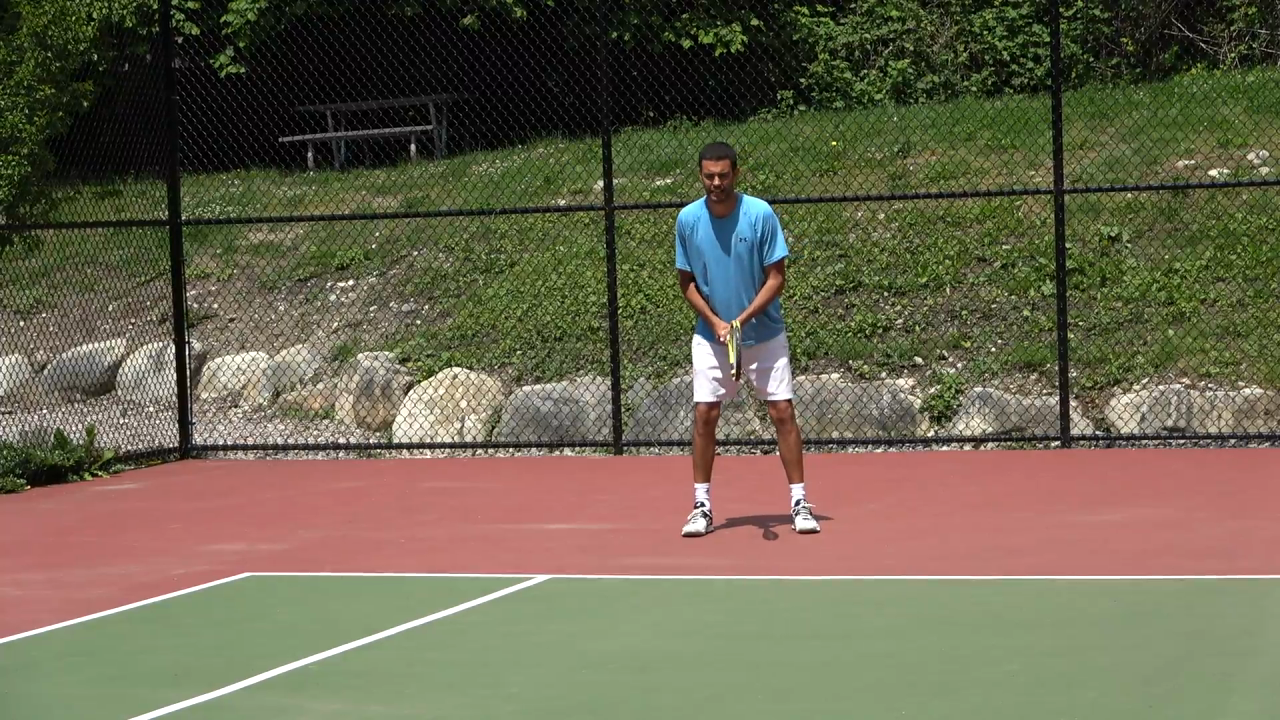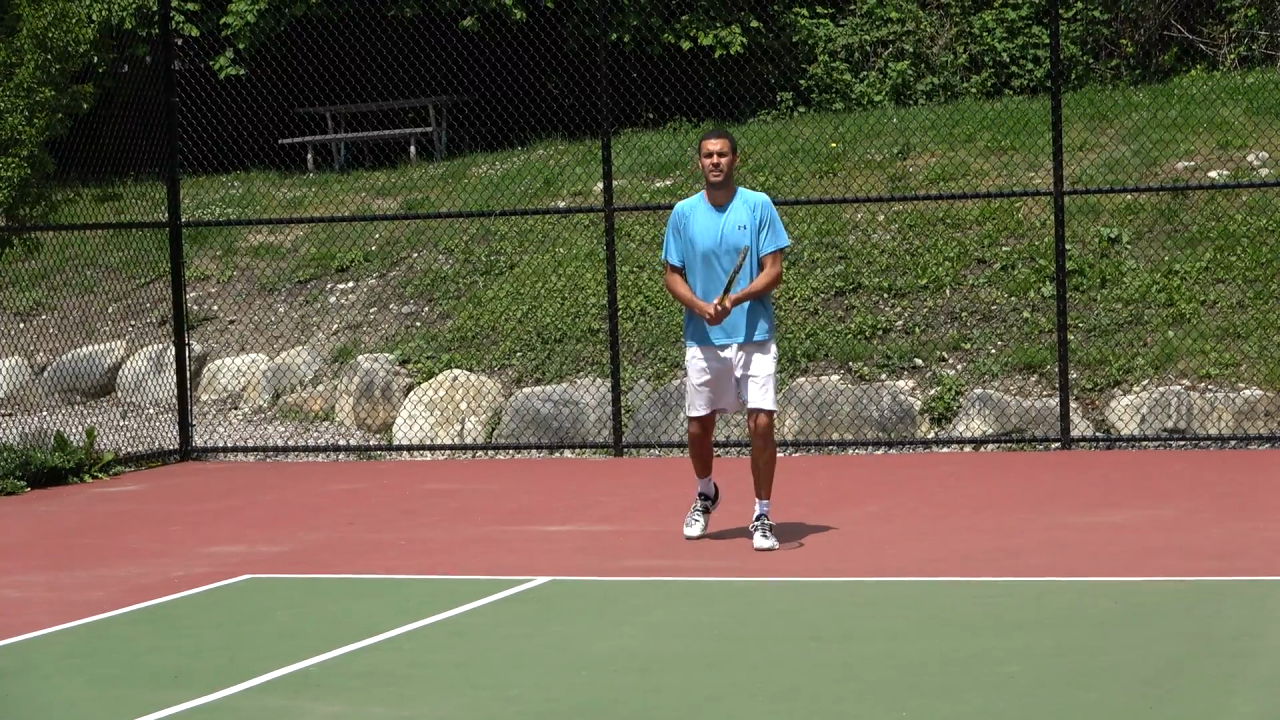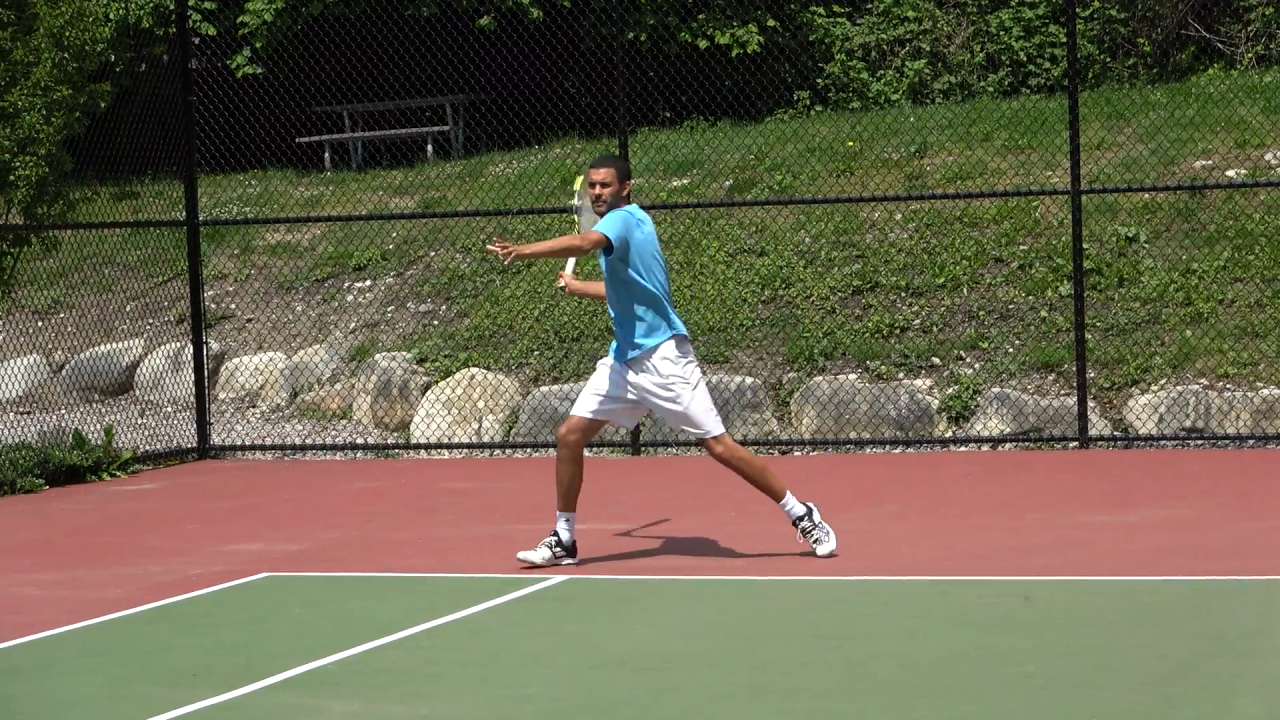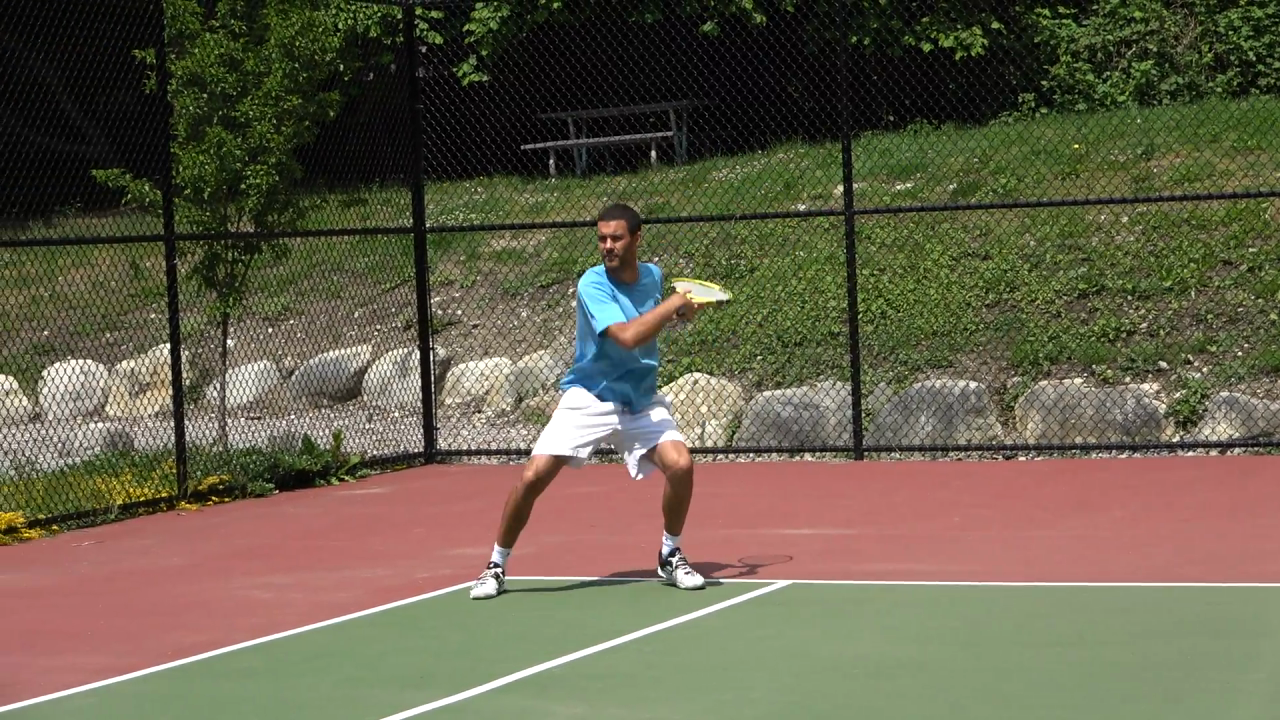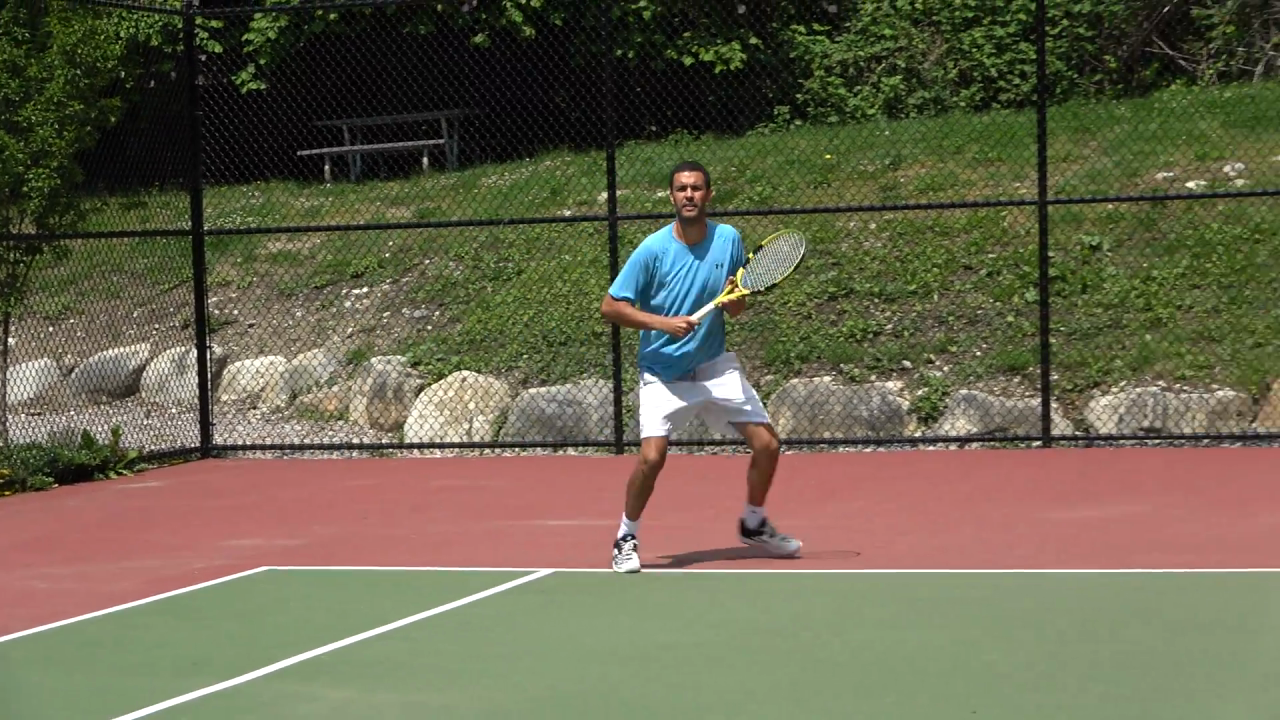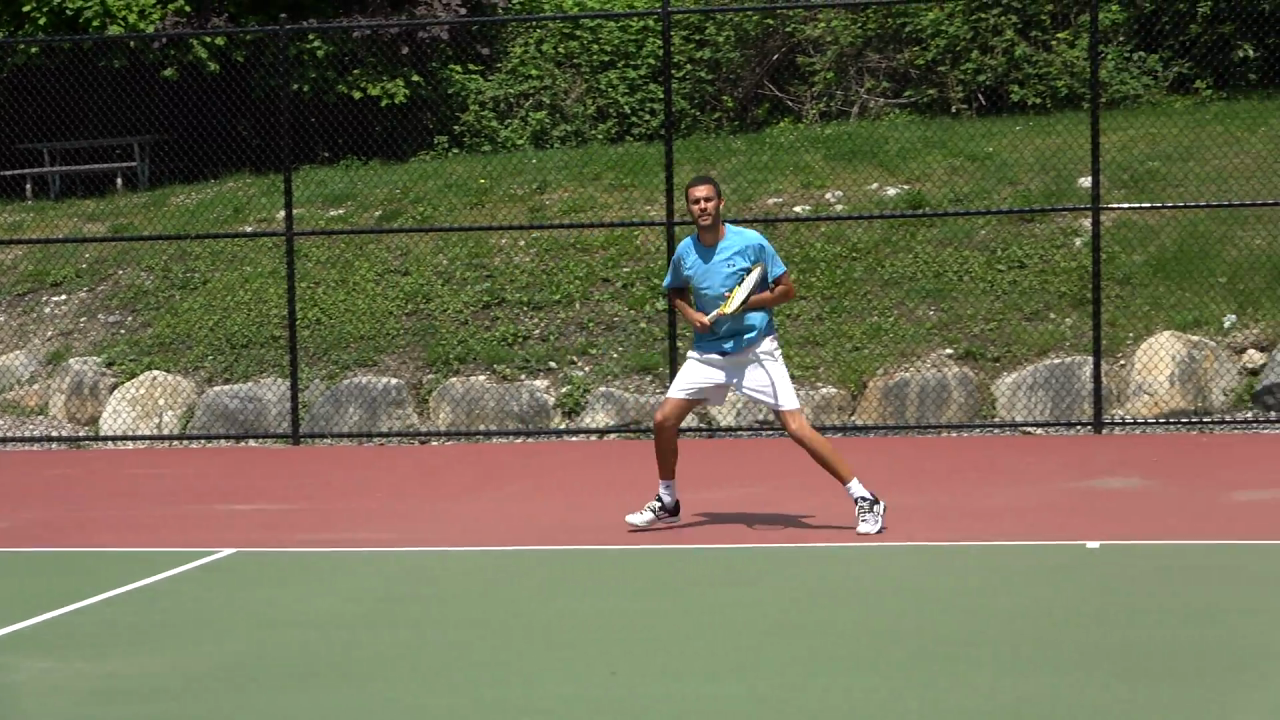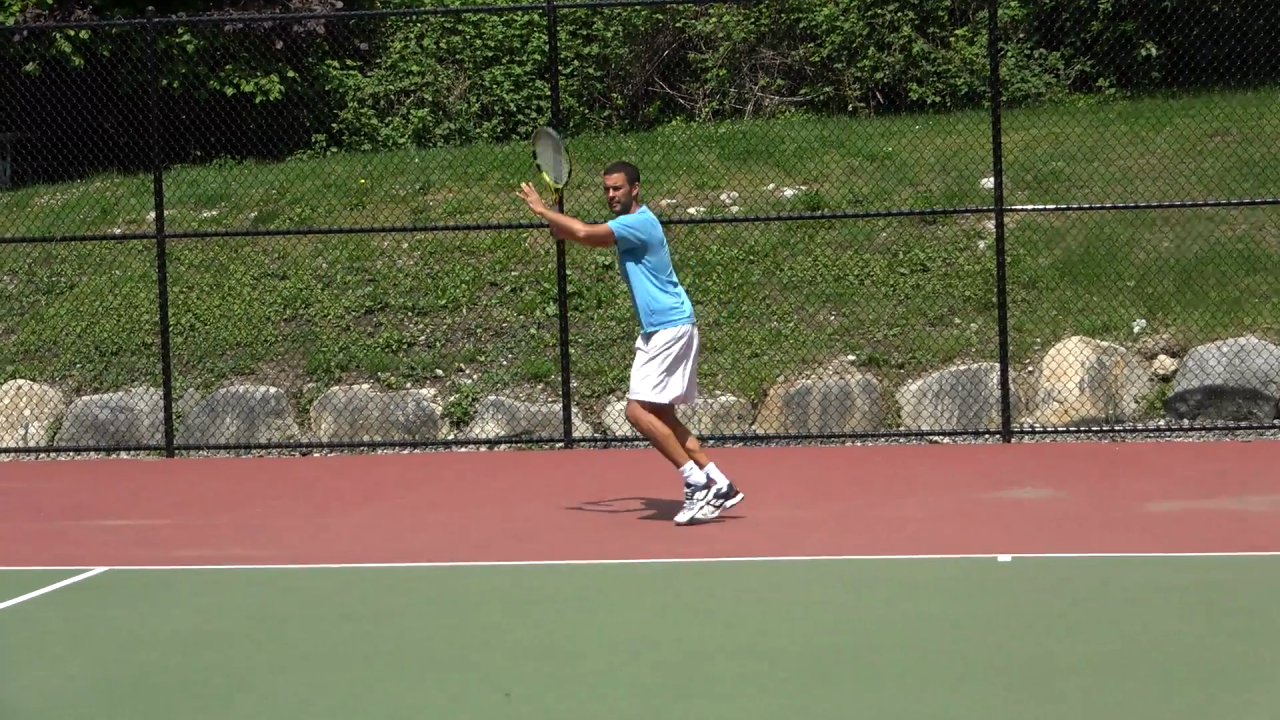
dt=0.7s
person 1, frame 1
left shoulder: (760, 214)
right shoulder: (687, 220)
left elbow: (776, 277)
right elbow: (686, 281)
left wrist: (743, 319)
right wrist: (715, 322)
left hip: (764, 333)
right hip: (710, 335)
left knee: (782, 412)
right knee: (704, 416)
left ankle: (799, 501)
right ankle: (702, 505)
person 1, frame 2
left shoulder: (760, 205)
right shoulder: (683, 213)
left elbow: (774, 270)
right elbow: (672, 275)
left wrist: (737, 299)
right wrist: (702, 307)
left hip: (754, 336)
right hip: (703, 339)
left knee: (761, 423)
right knee: (699, 428)
left ankle: (762, 516)
right ankle: (706, 493)
person 1, frame 3
left shoulder: (629, 217)
right shoulder: (612, 224)
left elbow: (587, 241)
left wrist: (523, 250)
right wrist: (576, 283)
left hip: (662, 354)
right hip: (623, 356)
left knee: (720, 447)
right knee: (569, 436)
left ankle: (801, 515)
right ankle: (564, 539)
person 1, frame 4
left shoulder: (651, 275)
right shoulder: (591, 285)
right elbow: (628, 337)
left wrist: (679, 311)
right wrist: (671, 304)
left hip: (642, 399)
right hip: (589, 397)
left knee: (681, 464)
right knee: (533, 476)
left ankle: (670, 553)
right ankle: (496, 565)
person 1, frame 5
left shoulder: (729, 238)
right shoulder: (652, 250)
left elbow: (736, 307)
right elbow: (610, 307)
left wrist: (733, 300)
right wrist: (663, 322)
left hip: (715, 364)
right hip: (664, 369)
left knee: (766, 444)
right knee: (652, 456)
left ankle: (754, 523)
right ankle: (626, 538)
person 1, frame 6
left shoulder: (751, 242)
right shoulder: (684, 252)
left elbow: (786, 290)
right elbow: (675, 293)
left wrist: (748, 302)
right wrist: (692, 315)
left hip: (756, 347)
right hip: (710, 350)
left knee: (795, 426)
right knee: (663, 420)
left ankle: (863, 498)
right ankle: (666, 501)
person 1, frame 7
left shoulder: (641, 222)
right shoulder: (629, 221)
left elbow: (585, 235)
right elbow: (593, 237)
left wrist: (541, 209)
right wrist: (561, 224)
left hip: (667, 329)
right hip: (671, 328)
left knee: (641, 414)
right knee: (663, 418)
left ankle: (697, 479)
right ankle: (717, 487)
